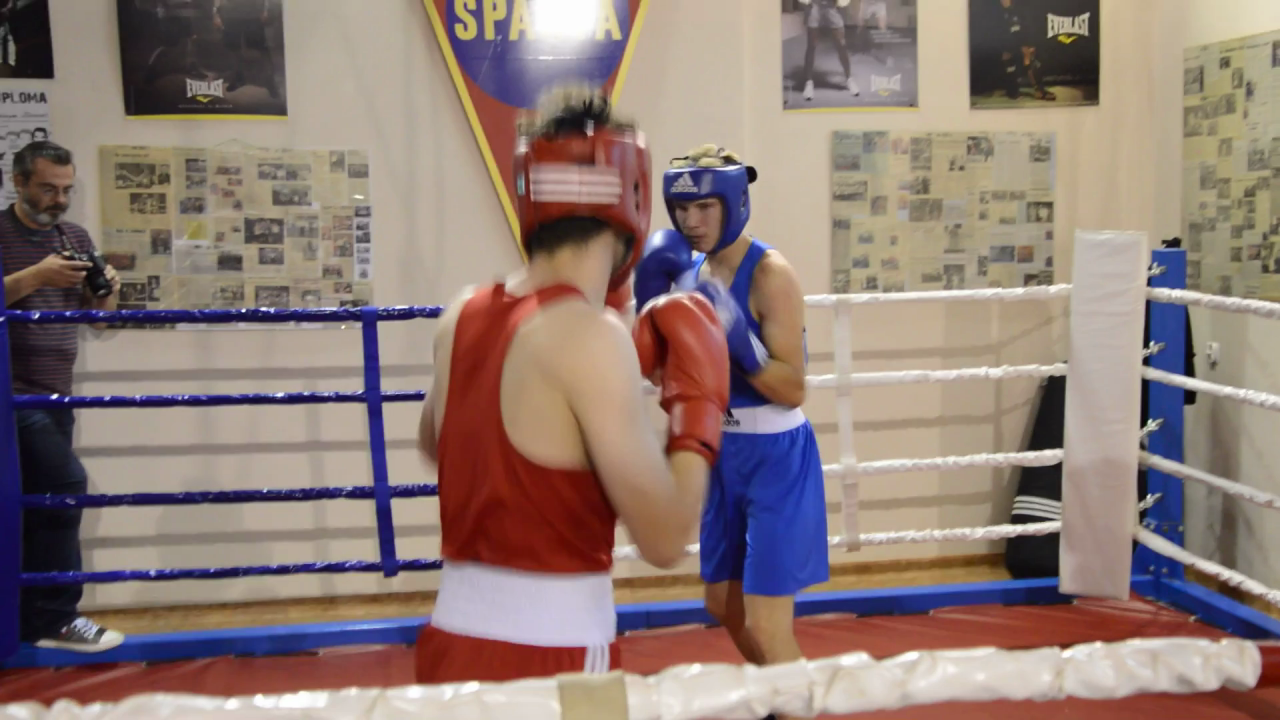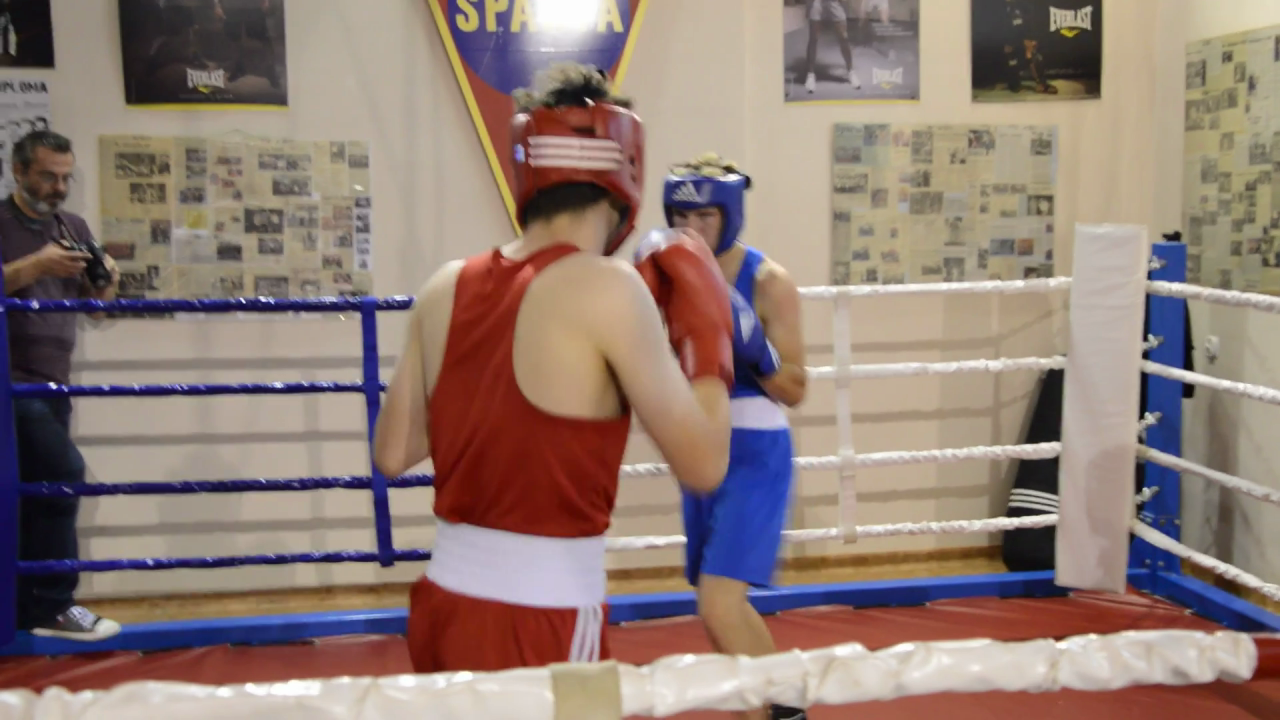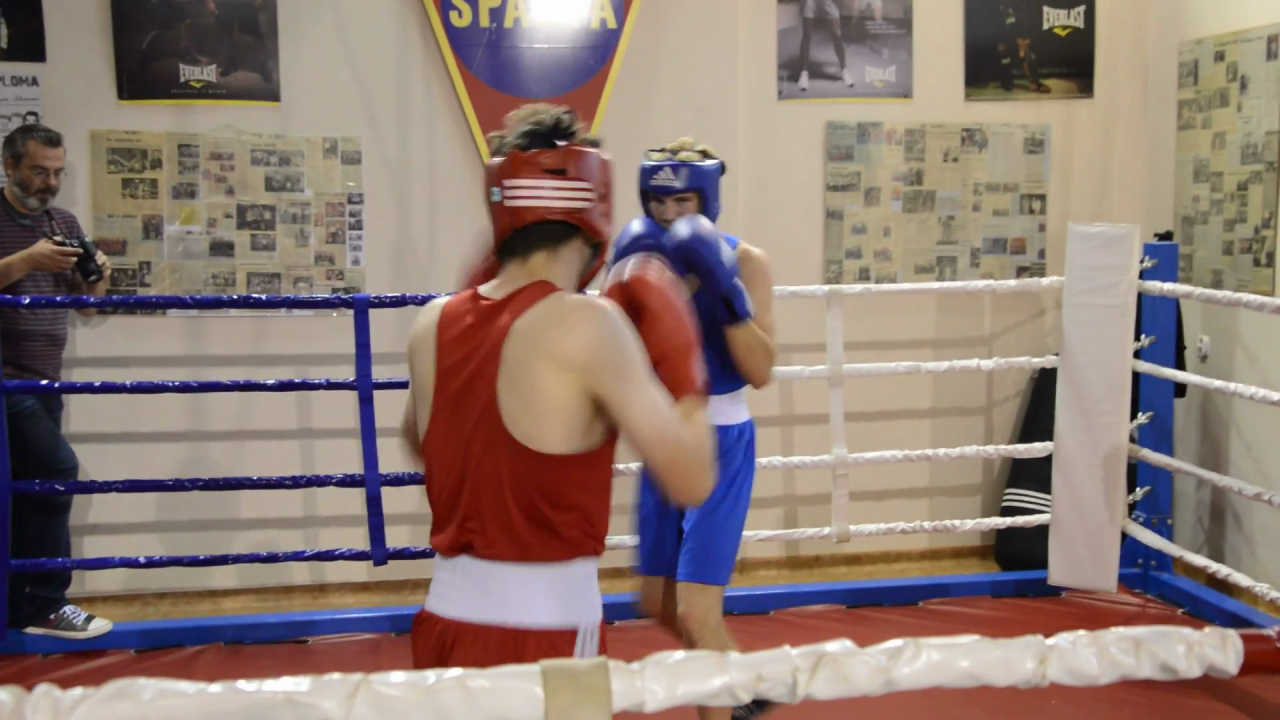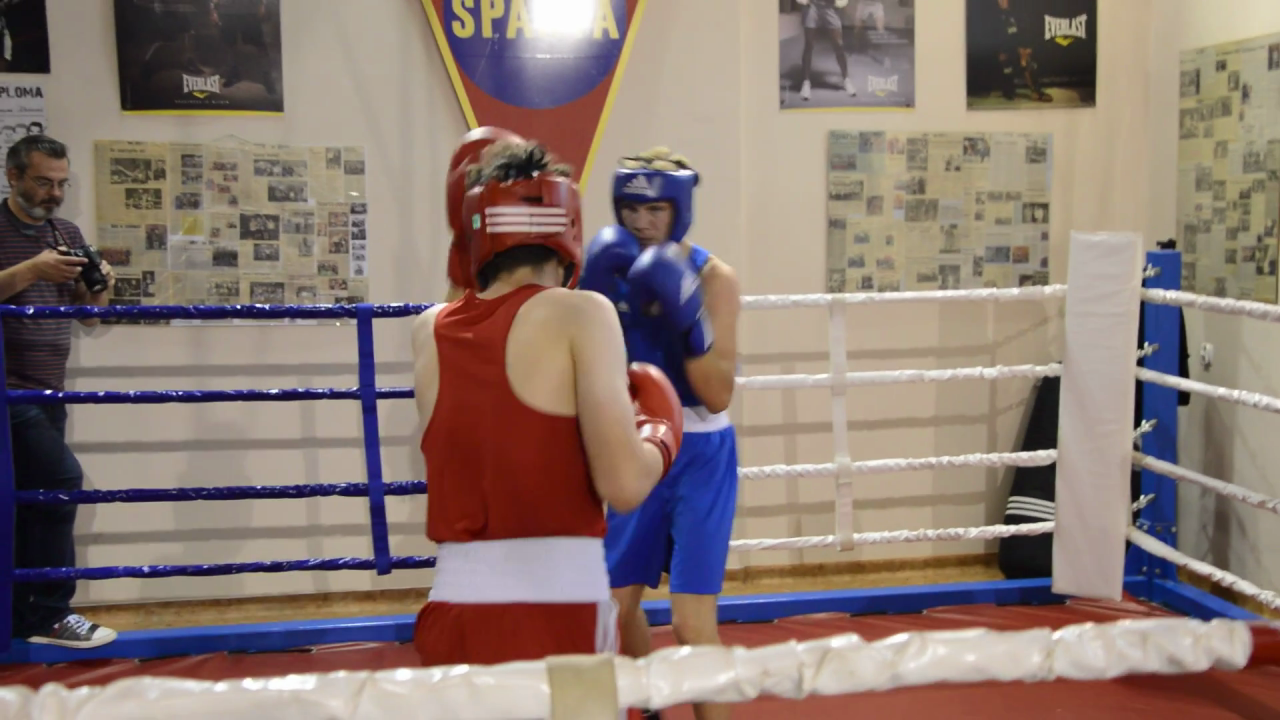
dt=0.2s
person 1, frame 1
left shoulder: (461, 318)
right shoulder: (590, 338)
right elbow: (664, 539)
right wrist: (699, 411)
left hip: (456, 643)
right hip: (551, 657)
person 1, frame 2
left shoulder: (446, 289)
right shoulder: (609, 287)
left elbow: (392, 453)
right elbow: (703, 467)
right wrist: (709, 342)
left hip: (446, 608)
right hip: (544, 625)
person 1, frame 3
left shoulder: (430, 328)
right shoulder: (586, 327)
right elbow: (692, 481)
right wrist: (685, 365)
left hip: (449, 629)
right hip: (546, 638)
person 1, frame 4
left shoulder: (428, 332)
right shoulder: (581, 315)
right elbow: (623, 485)
left wrist: (468, 237)
right wrist: (661, 430)
left hip: (453, 620)
right hip: (560, 621)
person 2, frame 1
left shoulder: (771, 273)
right shoulder: (688, 270)
left elbow: (790, 389)
left wrist: (732, 339)
right wrist: (656, 308)
left hip: (776, 457)
right hip: (719, 456)
left knee: (766, 624)
right knee: (725, 609)
person 2, frame 2
left shoulder: (766, 280)
left elbow: (794, 389)
left wrist: (749, 342)
left hip: (755, 453)
left knee: (718, 608)
right knee: (729, 604)
person 2, frame 3
left shoulder: (744, 261)
right shoulder: (650, 258)
left elbow: (760, 371)
left wrist: (728, 290)
left hip: (720, 446)
left knee: (696, 608)
right knee: (658, 596)
person 2, frame 4
left shoulder: (713, 278)
right shoulder: (614, 271)
left elbow: (718, 395)
left wrist: (688, 315)
left hip: (698, 456)
left knee: (691, 623)
right knee: (612, 606)
person 3, frame 1
left shoulder: (76, 238)
left elbow: (99, 318)
left wrist: (108, 291)
left hip: (55, 395)
right knee: (65, 484)
right ankle: (55, 618)
person 3, frame 2
left shoulder: (74, 228)
left elbow: (95, 308)
left wrist: (106, 282)
left hip: (53, 384)
right knee: (63, 472)
right ankle: (52, 605)
person 3, frame 3
left shoulder: (65, 224)
left elbow: (86, 305)
left wrist: (97, 278)
left hip: (44, 382)
right knee: (56, 469)
right ankle: (44, 605)
person 3, frame 4
left shoulder: (68, 234)
left elbow: (88, 315)
left wrist: (101, 287)
left hip: (47, 390)
right knee: (60, 479)
right ankle: (48, 614)
